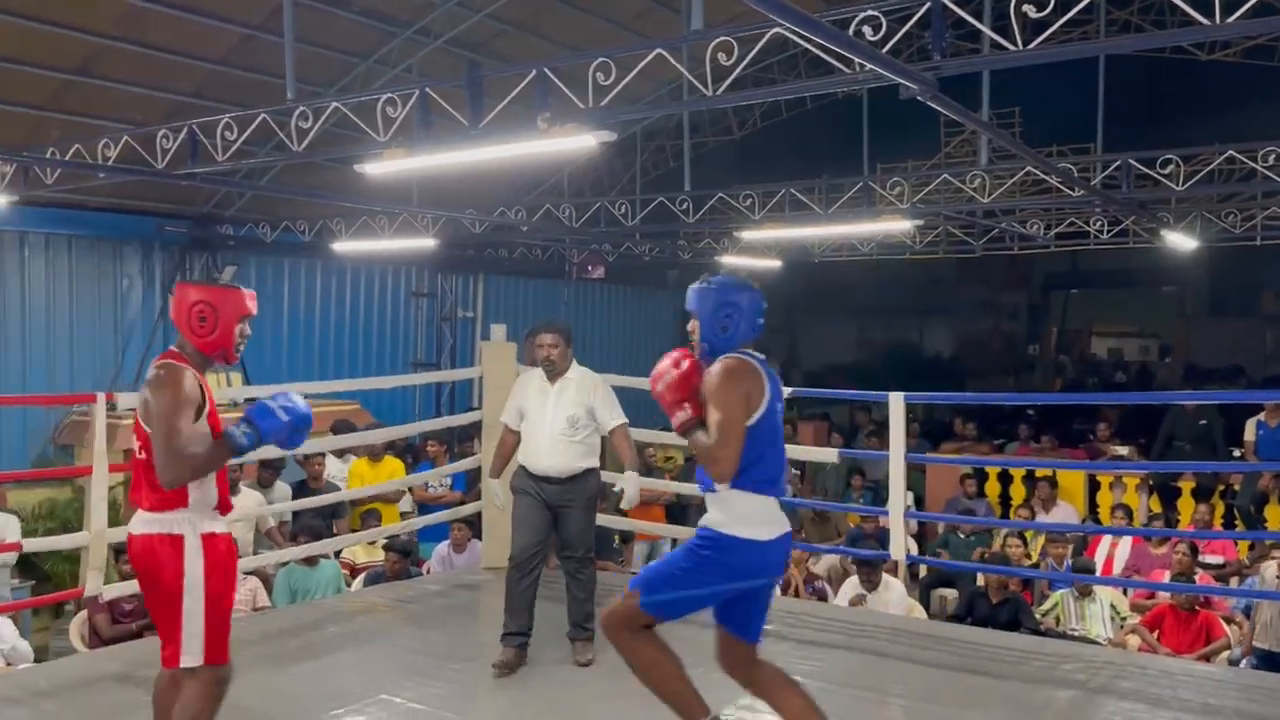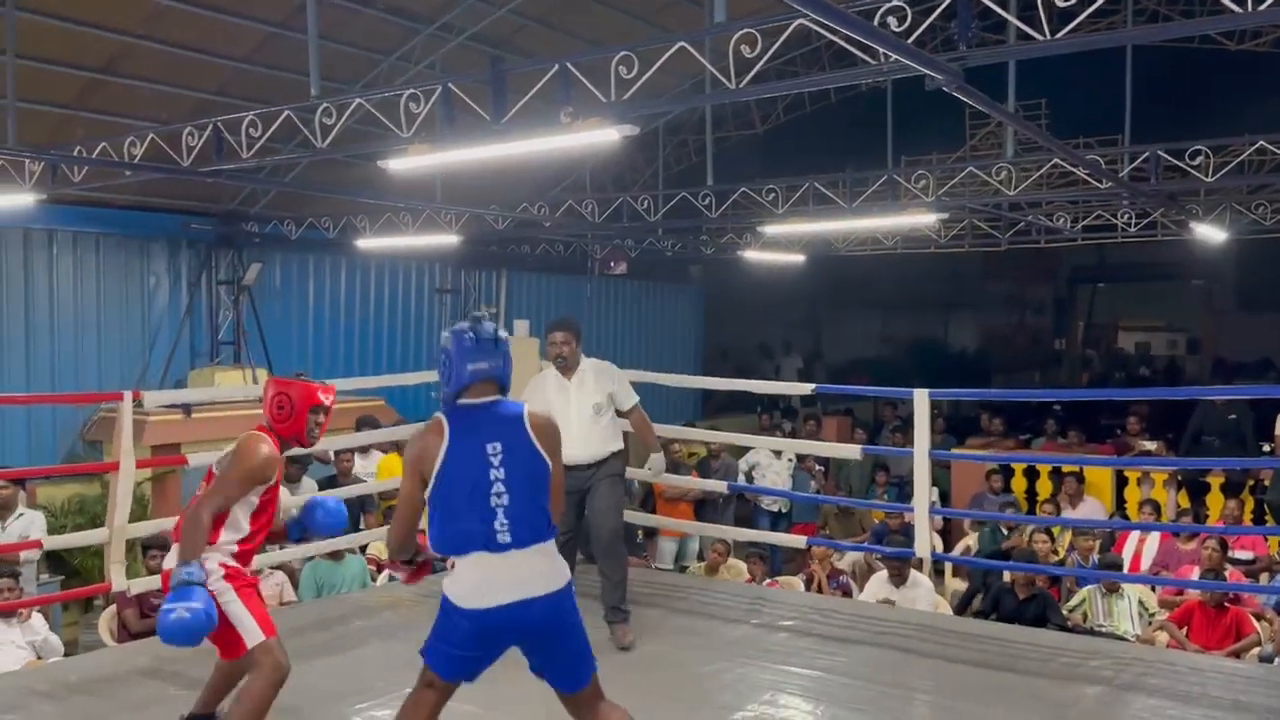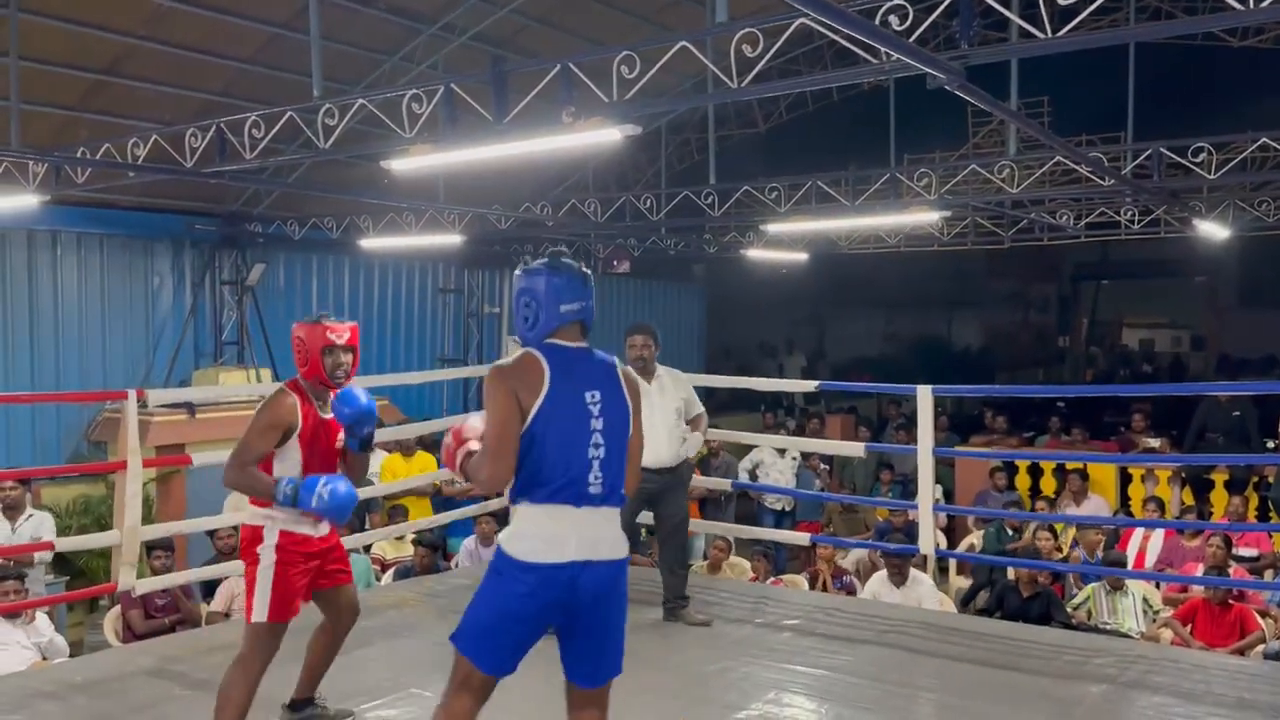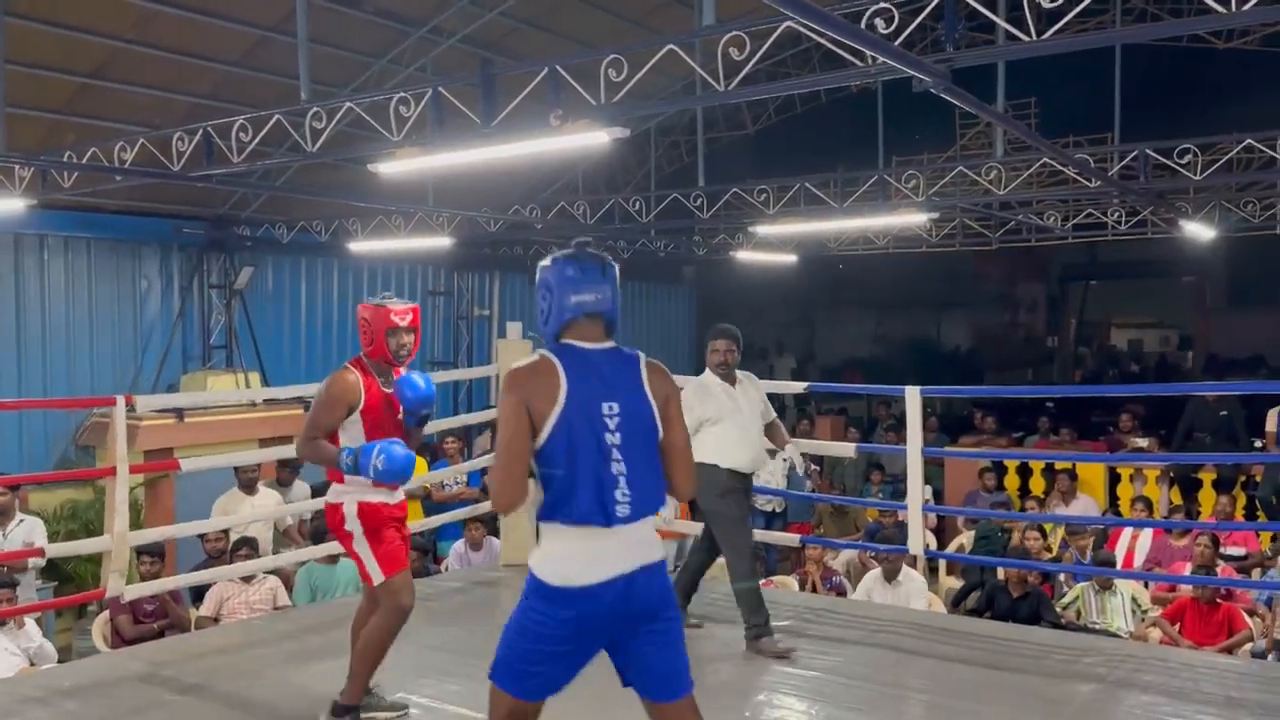
dt=0.5s
person 1, frame 1
left shoulder: (728, 373)
right shoulder: (756, 373)
left elbow: (721, 464)
left wrist: (681, 411)
right wrist: (697, 401)
left hip: (736, 539)
right hip: (766, 538)
left knee: (620, 621)
right knee: (742, 662)
person 1, frame 2
left shoulder: (430, 437)
right shoulder: (541, 424)
left elbow: (399, 537)
right elbow: (555, 514)
left wrist: (407, 563)
left hip: (478, 602)
right hip: (547, 592)
person 1, frame 3
left shoulder: (514, 375)
right shoulder: (625, 381)
left elbow: (493, 478)
left wrist: (464, 455)
left hip: (533, 561)
right hip: (605, 562)
person 1, frame 4
left shoulder: (529, 381)
right shoulder: (654, 378)
left elbow: (506, 496)
right elbow: (684, 486)
left wrist: (522, 450)
left hip: (567, 585)
right hip: (643, 574)
person 2, frame 1
left shoulder: (178, 375)
right shoulder: (176, 380)
right elbow: (172, 470)
left wrist: (248, 430)
right wrist: (246, 435)
left hip: (160, 535)
right hip: (184, 539)
left knee: (184, 661)
right knee: (206, 674)
person 2, frame 2
left shoulder: (268, 451)
right shoulder: (259, 451)
right elbow: (200, 509)
right wrist: (189, 576)
left hip: (231, 567)
right hip: (210, 570)
left knee: (250, 650)
right knee: (272, 664)
person 2, frame 3
left shoulder: (343, 402)
right shoulder: (284, 405)
left elbow: (353, 475)
right elbow: (236, 472)
left wrist: (363, 436)
right wrist: (296, 492)
left hip: (319, 532)
right hip: (276, 537)
left knee: (345, 612)
right knee: (258, 650)
person 2, frame 4
left shoulder: (403, 376)
right shoulder: (347, 383)
right elbow: (306, 447)
left wrist: (421, 413)
right wrist: (357, 460)
left hip: (385, 503)
right hip: (357, 507)
left knee: (379, 598)
right knee: (398, 603)
person 3, frame 1
left shoulder: (592, 384)
right shoulder: (525, 383)
left elbow: (618, 431)
right elbow: (510, 432)
left wrist: (630, 472)
right wrist: (494, 476)
left hip: (579, 486)
right hip: (532, 484)
left knee: (578, 561)
right knee: (522, 559)
left ankle: (581, 636)
right ankle: (514, 642)
person 3, frame 2
left shoulder: (606, 372)
right shoulder: (539, 384)
left elbow: (634, 413)
left wrist: (655, 450)
left hip: (605, 470)
right hip: (560, 475)
left knee: (609, 540)
right knee: (560, 544)
left ankle: (618, 618)
person 3, frame 3
left shoulder: (677, 381)
left elbow: (698, 414)
left wrist: (697, 435)
left hip: (674, 476)
left knee: (677, 543)
left ankle: (676, 605)
person 3, frame 4
left shoulder: (750, 383)
right shoulder: (696, 392)
left elbow: (769, 421)
left wrist: (788, 447)
left hip: (740, 479)
right hip: (714, 481)
left knee: (709, 547)
right knee: (741, 551)
left ankle: (675, 603)
right ankle: (758, 633)
